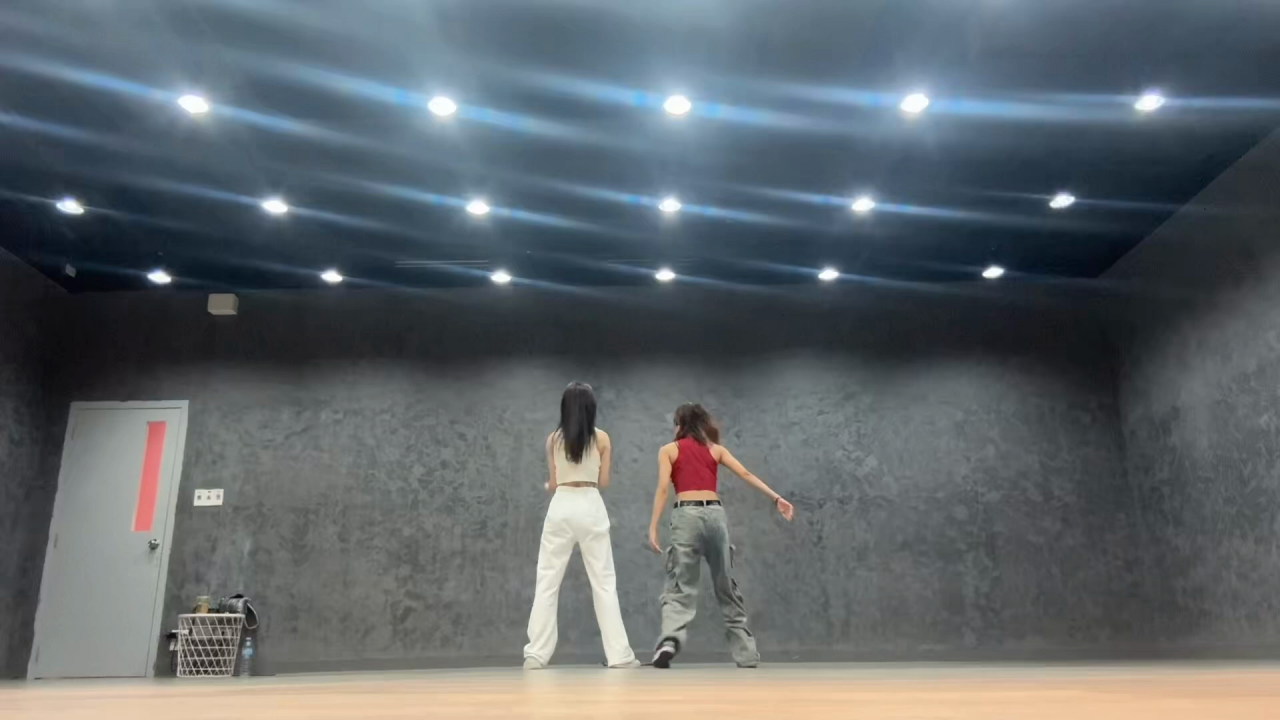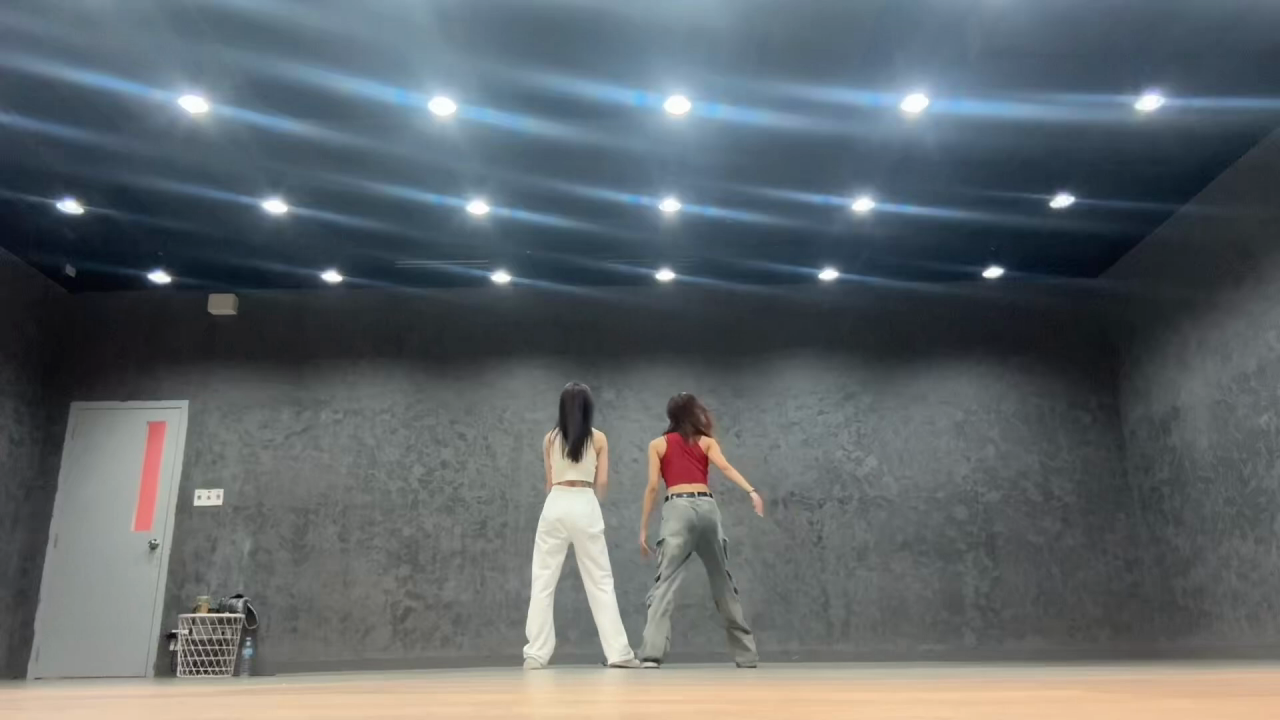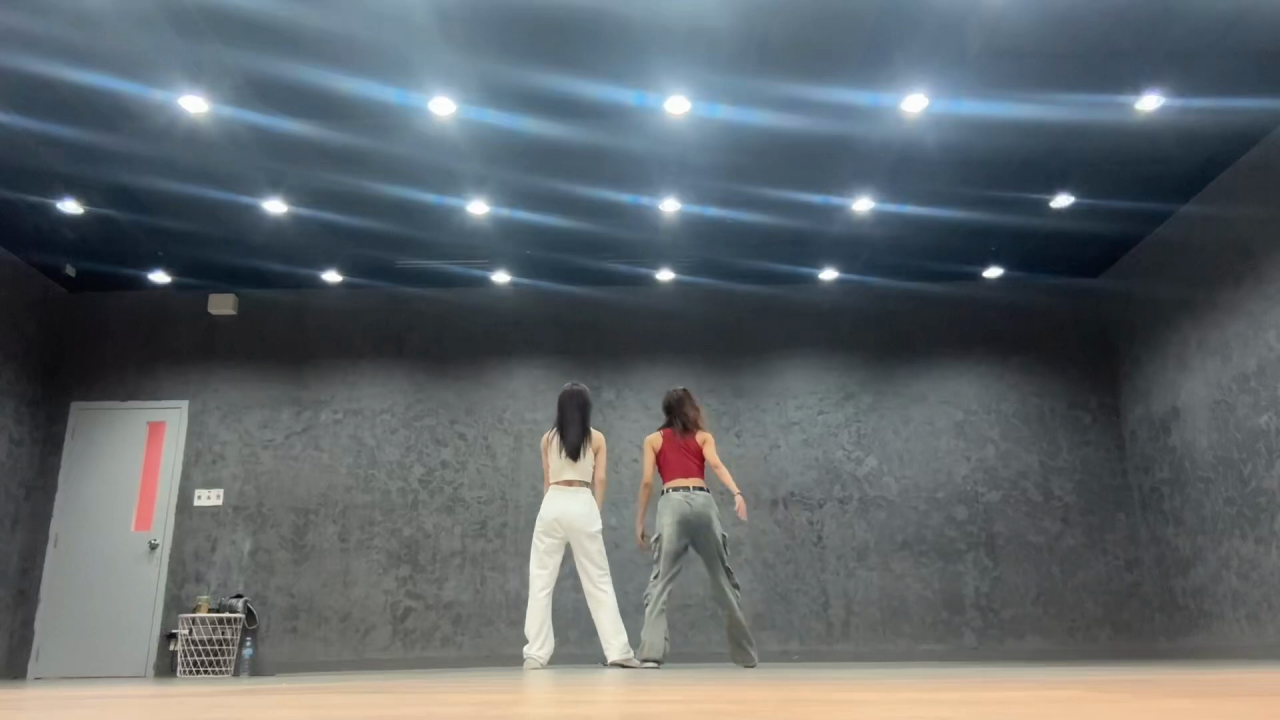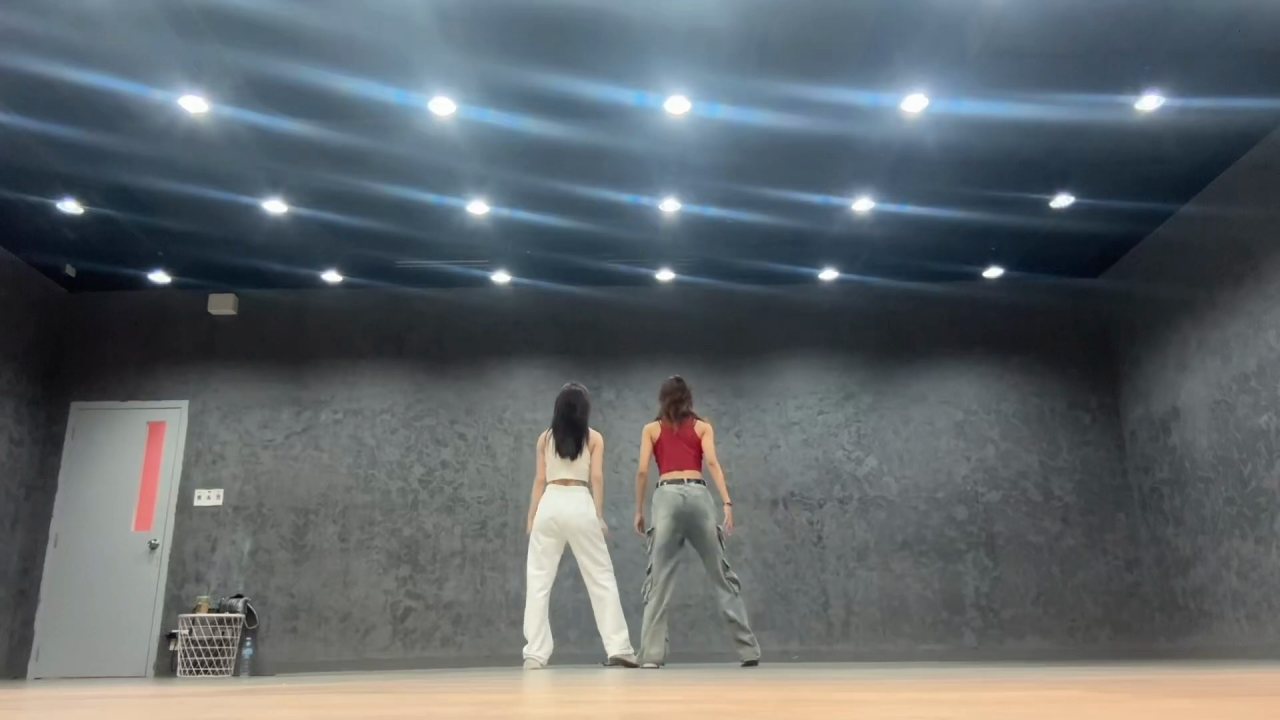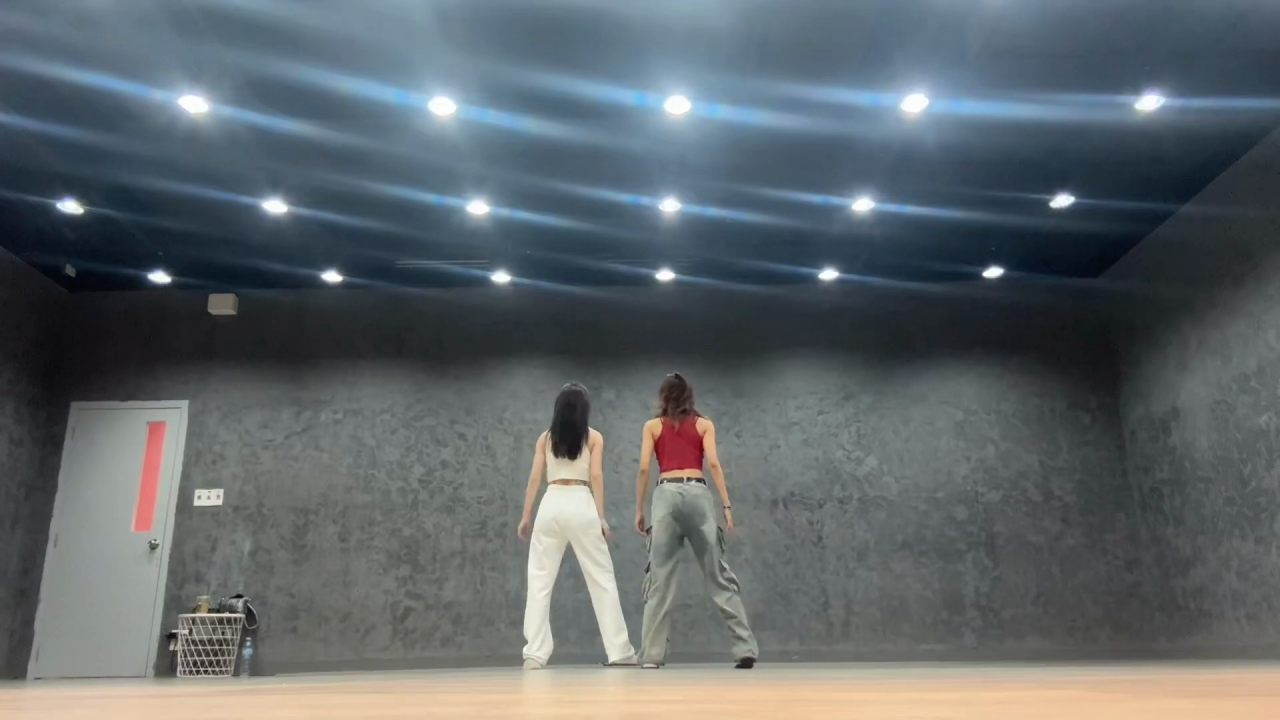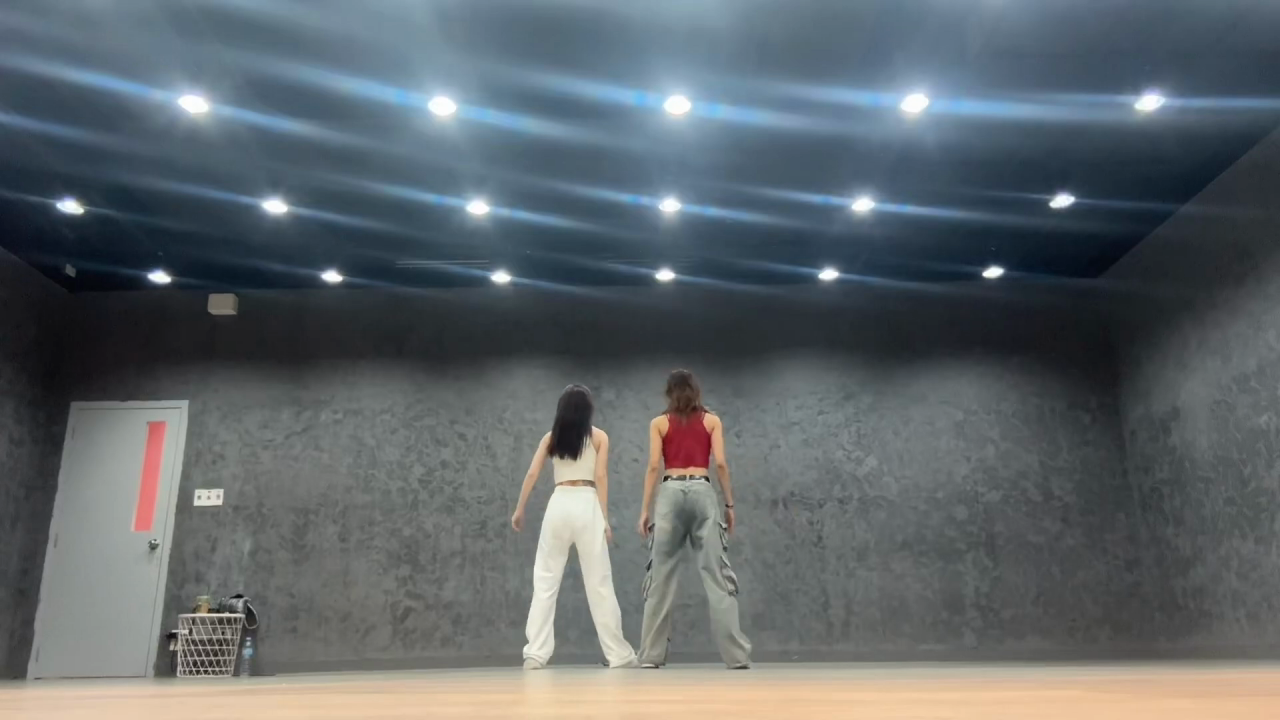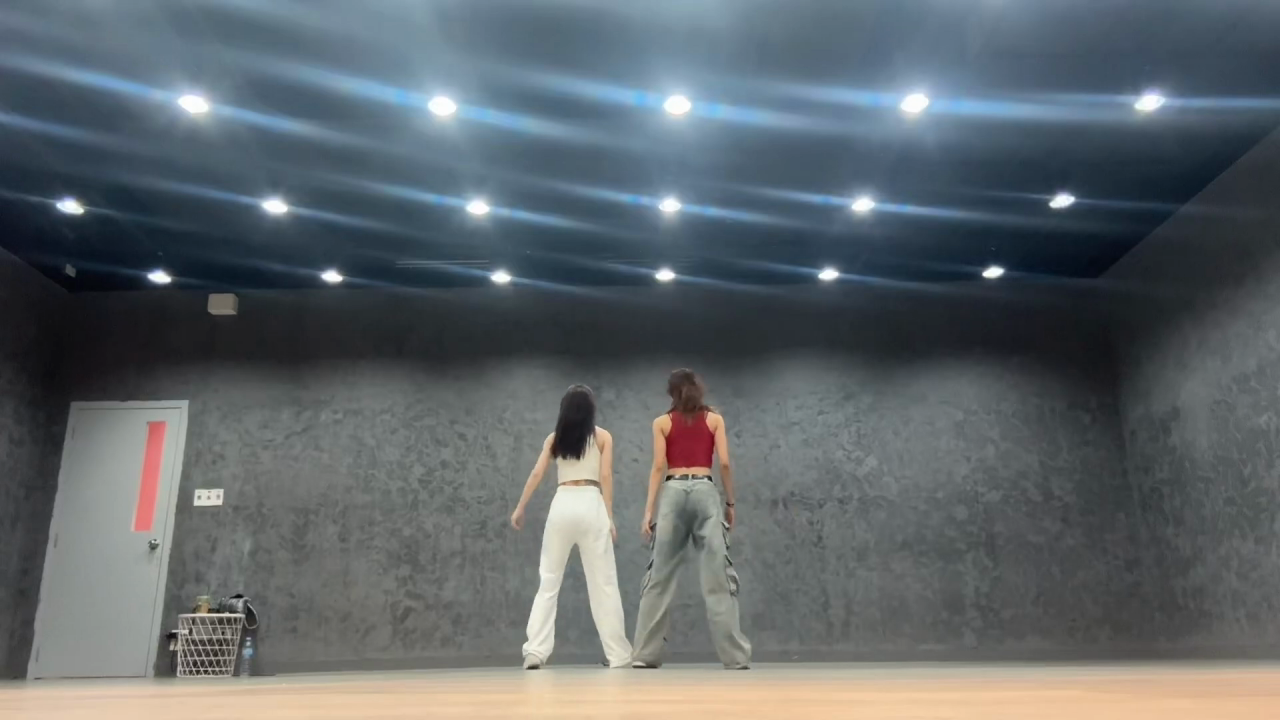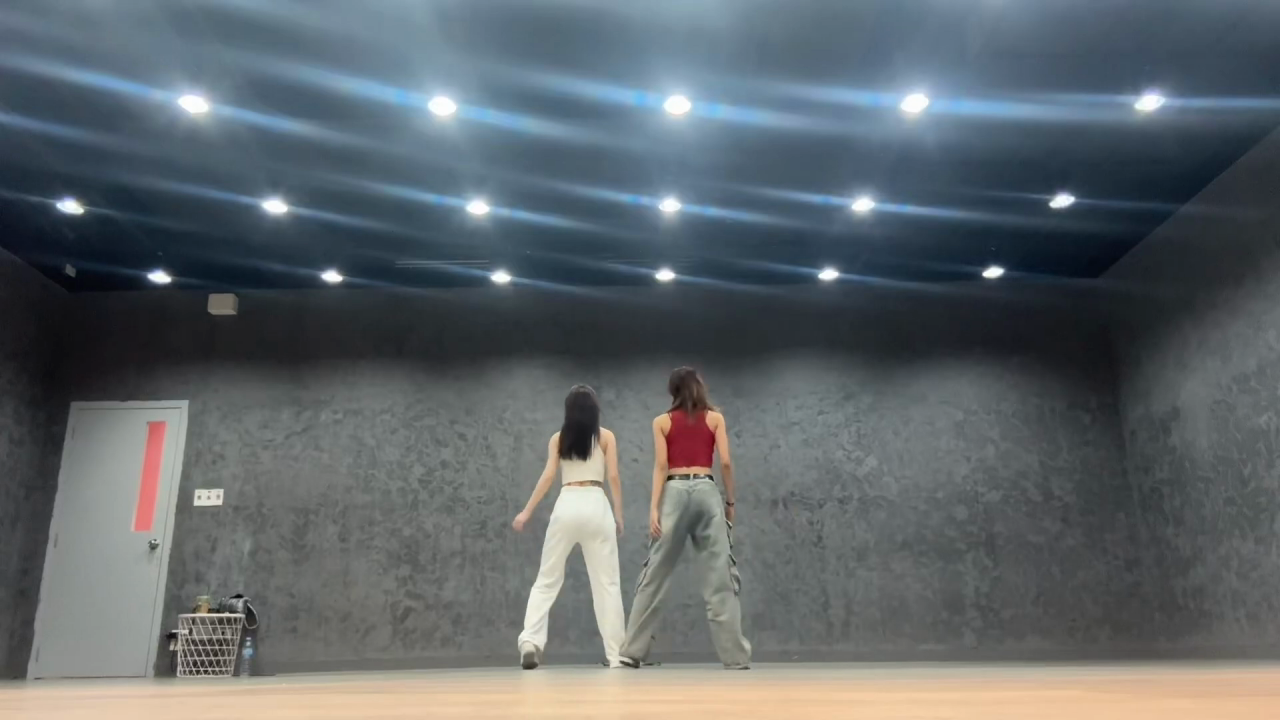
dt=0.1s
person 1, frame 1
left shoulder: (669, 450)
right shoulder: (716, 449)
left elbow: (664, 488)
right elbow: (744, 473)
left wrist: (653, 527)
right wrist: (776, 496)
left hip: (687, 516)
right hip: (715, 515)
left knee: (679, 590)
right knee: (727, 591)
left ankle: (670, 638)
right ankle: (746, 653)
person 1, frame 2
left shoulder: (657, 444)
right shoulder: (706, 442)
left elbow: (652, 486)
right elbow: (725, 468)
left wrist: (644, 529)
right wrist: (752, 492)
left hip: (676, 510)
right hip: (707, 508)
left knee: (665, 585)
right knee: (722, 586)
left ankle: (652, 652)
right ankle: (745, 654)
person 1, frame 3
left shoulder: (654, 440)
right shoulder: (703, 436)
left elbow: (647, 481)
right elbow: (717, 465)
left wrist: (640, 523)
right wrist: (737, 494)
left hip: (672, 504)
right hip: (703, 503)
left knee: (662, 581)
right knee: (723, 580)
left ankle: (651, 654)
right ankle: (744, 654)
person 1, frame 4
left shoulder: (651, 429)
right shoulder: (702, 426)
left elbow: (643, 471)
right elbow: (712, 462)
left wrist: (639, 511)
right wrist: (727, 503)
left hip: (666, 497)
right hip: (697, 495)
left knee: (659, 578)
right knee: (721, 575)
left ankle: (652, 655)
right ankle: (748, 650)
person 1, frame 5
left shoulder: (653, 426)
right shoulder: (704, 424)
left elbow: (644, 469)
right elbow: (714, 464)
left wrist: (640, 510)
right wrist: (726, 506)
left hip: (666, 496)
right hip: (698, 495)
left knee: (660, 577)
right knee: (717, 574)
left ankle: (652, 655)
right ankle: (743, 649)
person 1, frame 6
left shoulder: (659, 423)
right shoulder: (712, 420)
left elbow: (654, 466)
right elbow: (720, 462)
left wrist: (645, 509)
right wrist: (729, 504)
left hip: (671, 493)
right hip: (703, 493)
left knee: (661, 576)
right knee: (717, 574)
left ankle: (652, 655)
right ankle: (736, 655)
person 1, frame 7
left shoulder: (663, 423)
right shoulder: (714, 419)
left elbow: (659, 467)
right elbow: (725, 463)
left wrist: (649, 510)
right wrist: (730, 502)
left hip: (673, 494)
right hip: (705, 492)
left knee: (660, 576)
right knee: (717, 576)
left ankle: (645, 654)
right ankle: (735, 656)
person 1, frame 8
left shoulder: (662, 422)
right shoulder: (715, 418)
left elbow: (661, 467)
right elbow: (725, 462)
left wrist: (654, 509)
right wrist: (730, 501)
left hip: (675, 493)
right hip: (707, 492)
left knee: (655, 574)
right knee: (720, 576)
left ankle: (632, 650)
right ankle: (734, 656)
person 2, frame 1
left shoulder: (554, 438)
right shoulder: (601, 438)
left elbow: (553, 482)
right elbow: (604, 481)
left hip: (561, 506)
right hip: (591, 507)
left knee: (547, 582)
right knee: (603, 582)
left ankle: (536, 654)
right ankle: (619, 654)
person 2, frame 2
left shoulder: (551, 438)
right shoulder: (598, 438)
left elbow: (549, 482)
right elbow: (602, 482)
left hip: (555, 506)
right hip: (585, 506)
left knee: (543, 582)
right knee: (600, 582)
left ankle: (536, 654)
right ankle: (618, 652)
person 2, frame 3
left shoulder: (548, 438)
right shoulder: (596, 438)
left elbow: (547, 480)
right elbow: (600, 480)
right wrist: (596, 515)
left hip: (553, 505)
right hip: (582, 505)
left knee: (541, 582)
right knee: (599, 581)
left ankle: (535, 654)
right ankle: (618, 651)
person 2, frame 4
left shoulder: (545, 438)
right shoulder: (594, 438)
left elbow: (540, 480)
right elbow: (596, 478)
left wrist: (531, 517)
right wrist: (599, 516)
left hip: (550, 504)
right hip: (579, 504)
left knee: (539, 582)
right knee: (601, 578)
left ankle: (535, 654)
right ankle: (618, 647)
person 2, frame 5
left shoulder: (546, 437)
right shoulder: (594, 437)
left elbow: (534, 478)
right elbow: (596, 478)
left wrist: (526, 517)
right wrist: (601, 516)
left hip: (552, 503)
right hip: (580, 504)
left knee: (541, 583)
right knee: (601, 578)
left ankle: (535, 654)
right ankle: (619, 651)
person 2, frame 6
left shoulder: (550, 438)
right shoulder: (599, 436)
left elbow: (532, 475)
right elbow: (601, 477)
left wrist: (519, 510)
right wrist: (604, 517)
left hip: (559, 504)
right hip: (587, 505)
left knee: (546, 583)
right knee: (599, 583)
left ankle: (536, 654)
right ankle: (619, 655)
person 2, frame 7
left shoulder: (555, 438)
right shoulder: (602, 436)
left elbow: (537, 474)
right elbow: (605, 477)
left wrist: (519, 508)
right wrist: (608, 517)
left hip: (562, 505)
right hip: (590, 504)
left knee: (549, 582)
right knee: (603, 582)
left ankle: (536, 649)
right ankle: (619, 655)
person 2, frame 8
left shoulder: (559, 438)
right shoulder: (606, 436)
left elbow: (548, 476)
right elbow: (613, 477)
left wrist: (527, 512)
right wrist: (618, 515)
left hip: (567, 505)
right hip: (596, 505)
left knee: (547, 580)
right knee: (607, 583)
left ankle: (531, 642)
right ankle: (617, 654)
